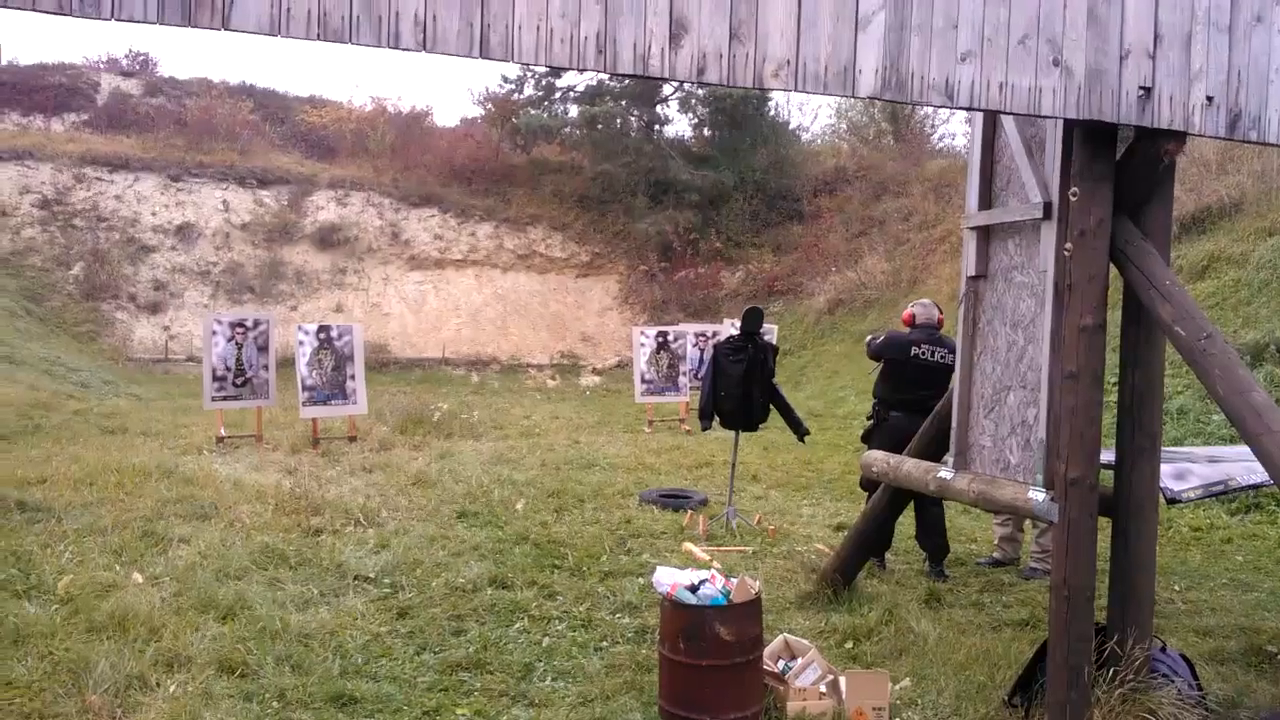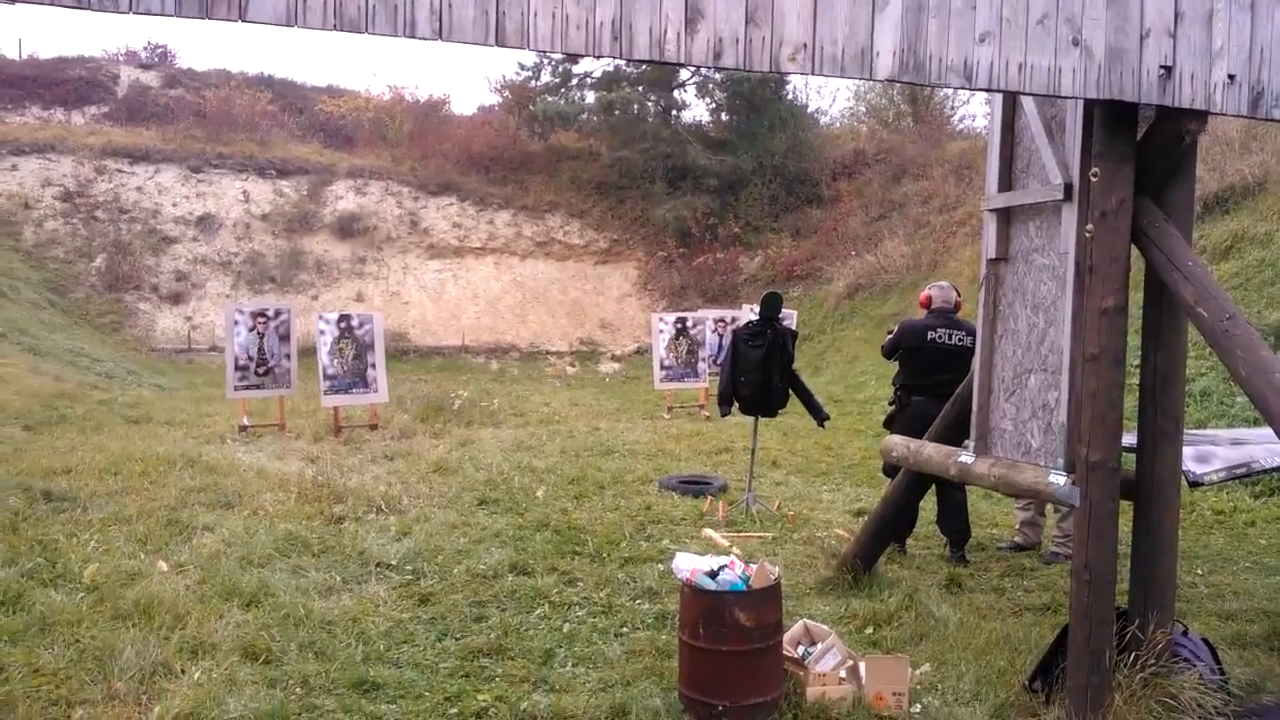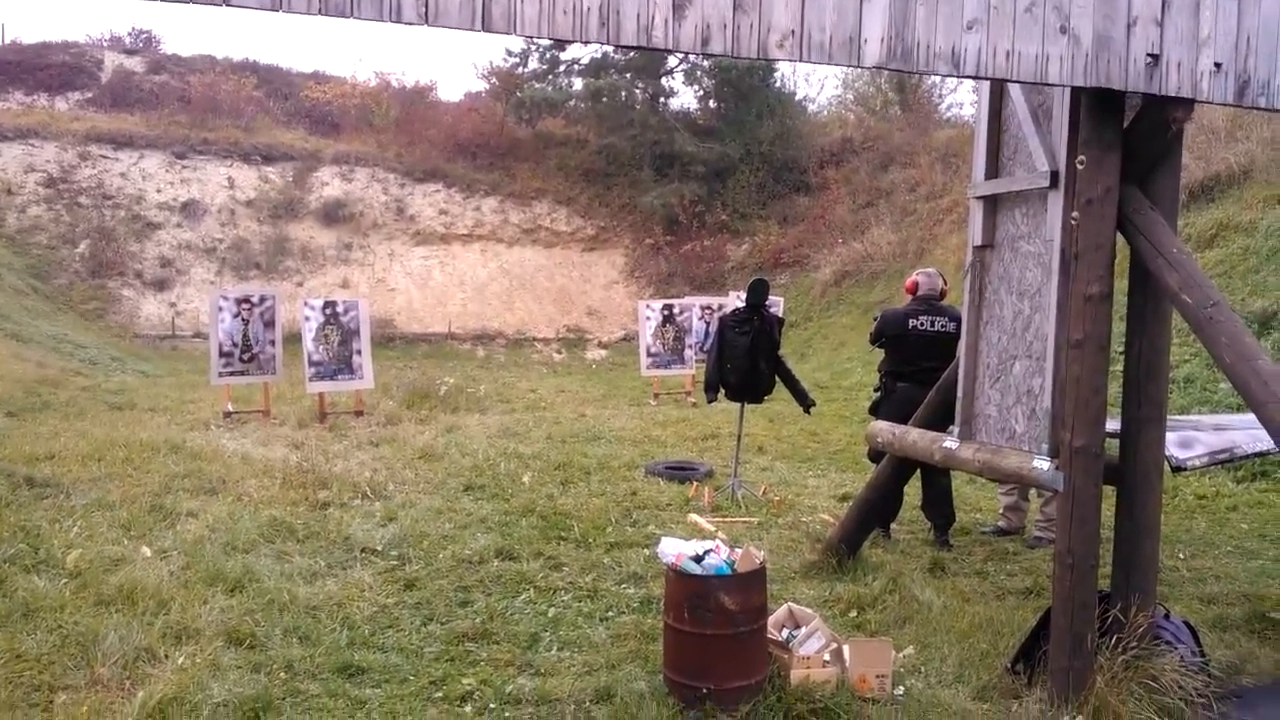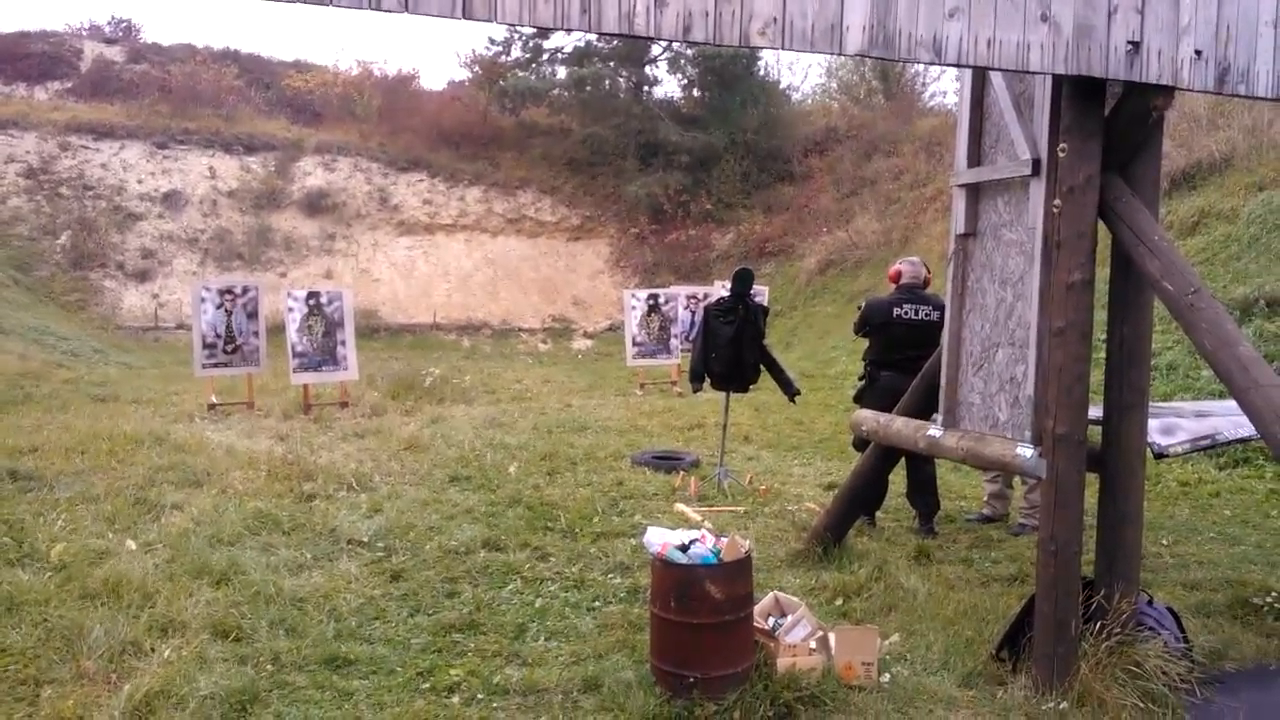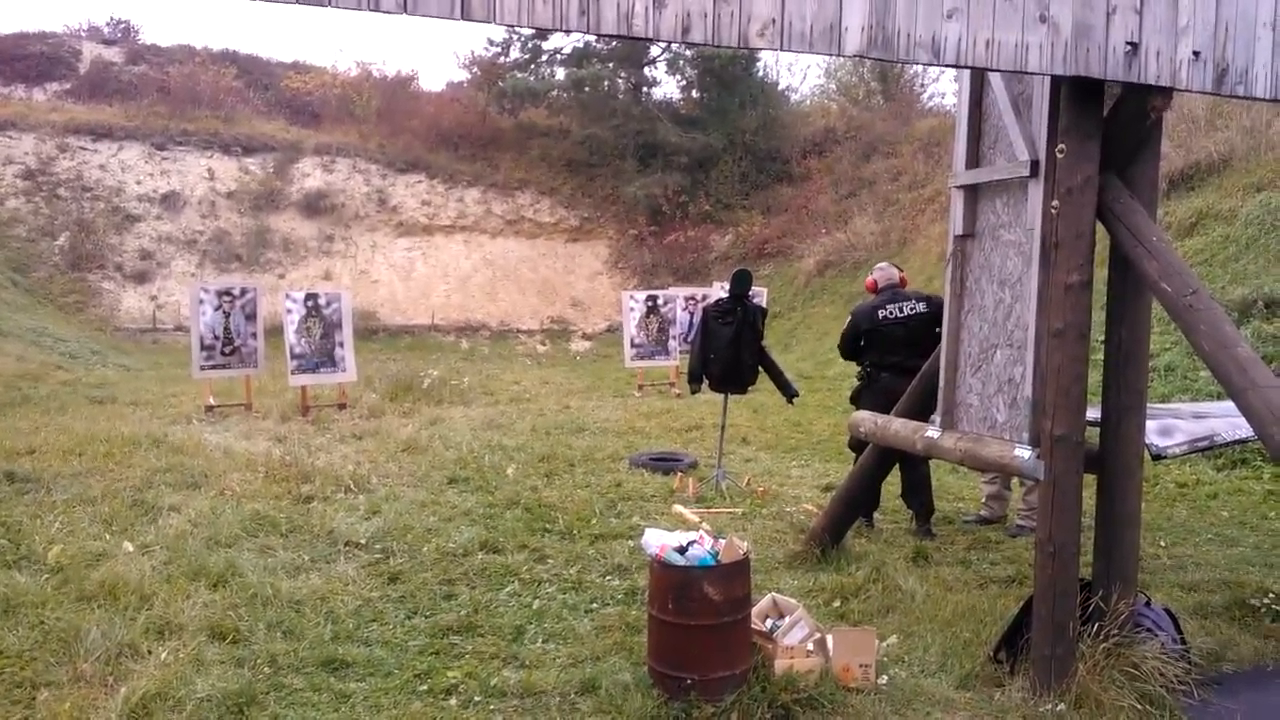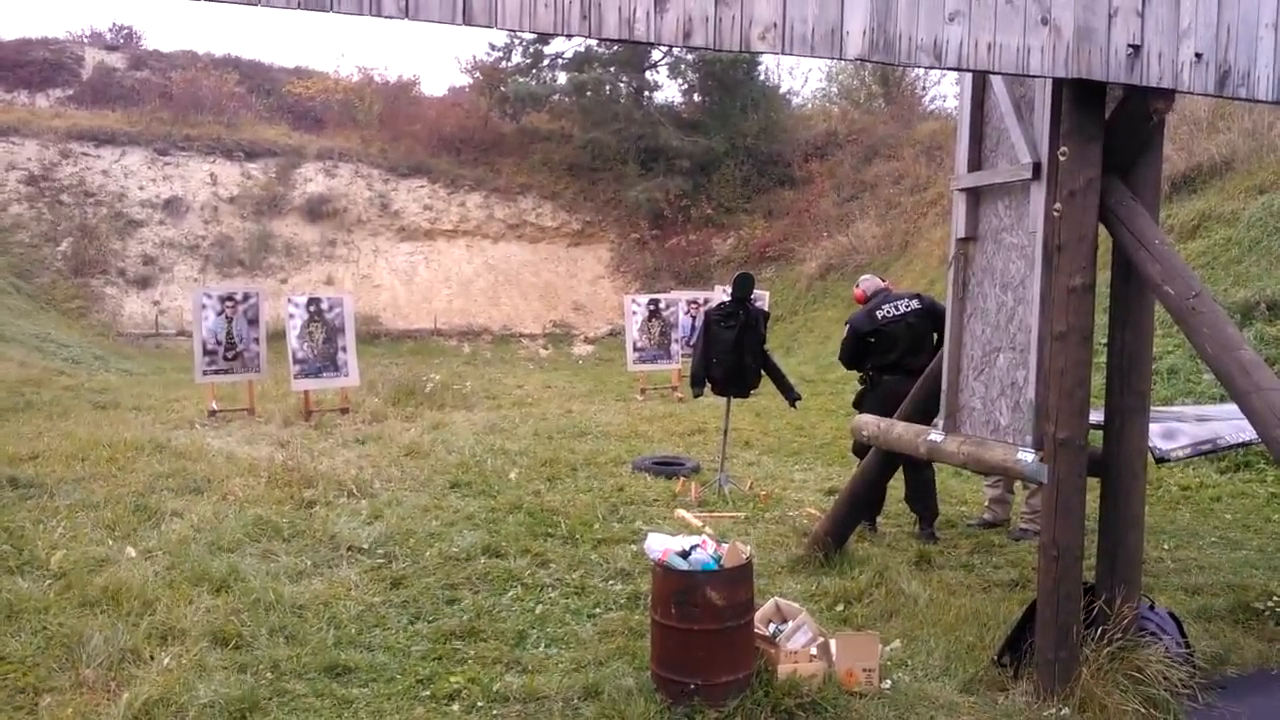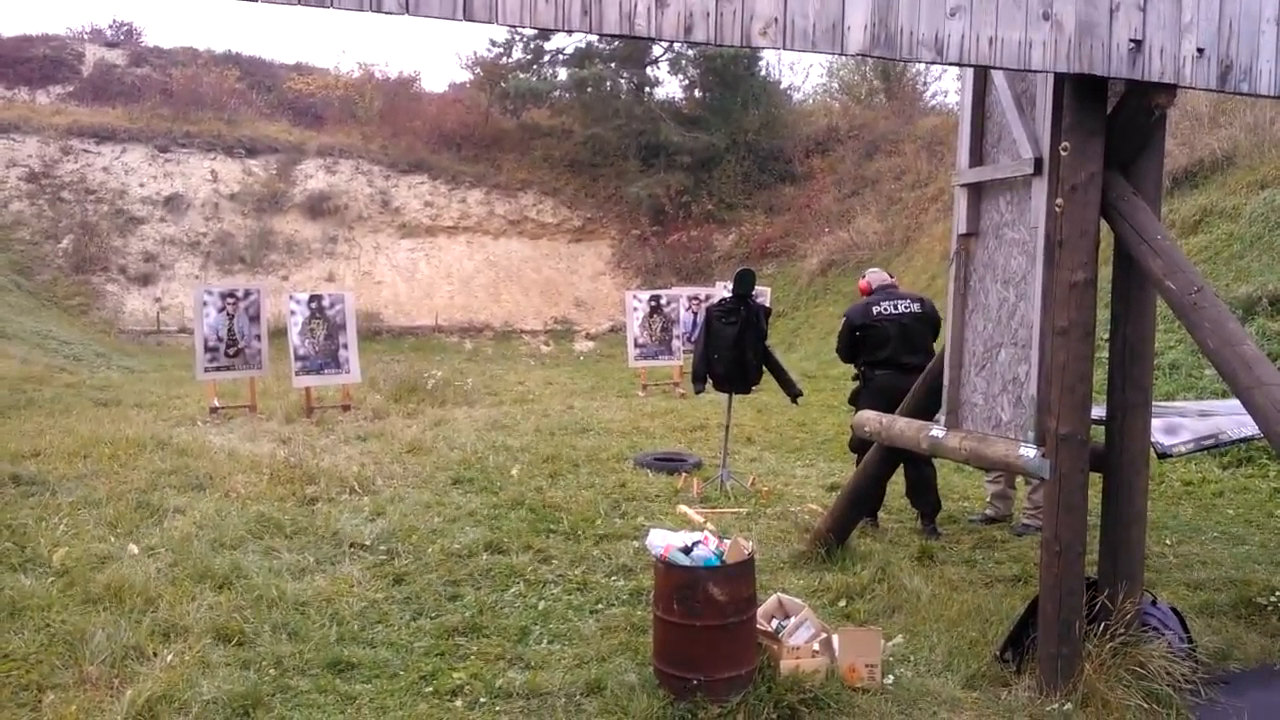
dt=0.7s
person 1, frame 1
left shoulder: (896, 341)
right shoulder: (950, 349)
left elbow: (873, 351)
right elbow: (941, 376)
left wrist: (873, 339)
left hip: (893, 424)
left knee: (881, 489)
right knee: (929, 494)
left ankle: (876, 554)
right ankle: (936, 561)
person 1, frame 2
left shoulder: (912, 328)
right shoulder: (970, 332)
left elbow: (888, 352)
right elbow: (968, 364)
left wrist: (893, 336)
left hip: (915, 409)
right knee: (952, 479)
left ankle: (897, 539)
right ankle: (957, 546)
person 1, frame 3
left shoulder: (894, 317)
right shoulder: (956, 319)
left elbow: (875, 340)
right elbow: (960, 353)
left hip: (899, 396)
right knee: (936, 464)
left ankle: (881, 524)
right ankle: (941, 530)
person 1, frame 4
left shoulder: (877, 306)
right shoulder: (940, 308)
left elbow: (859, 330)
left hip: (883, 385)
right knee: (921, 453)
left ankle: (867, 512)
right ankle: (926, 519)
person 1, frame 5
left shoulder: (863, 313)
right shoulder: (928, 303)
left elbow: (846, 350)
right wrist: (924, 351)
left hip: (879, 387)
left knee: (869, 451)
right knee: (915, 454)
left ankle: (864, 514)
right ankle: (923, 520)
person 1, frame 6
left shoulder: (860, 319)
right shoulder: (920, 302)
left elbow: (848, 360)
right wrist: (933, 360)
left hip: (883, 391)
left knee: (872, 455)
right knee: (919, 457)
left ankle: (867, 518)
right ankle: (927, 524)
person 1, frame 7
left shoulder: (858, 312)
right shoulder: (921, 304)
left elbow: (845, 353)
right elbow: (933, 332)
left hip: (879, 386)
right hip: (918, 385)
left knee: (870, 452)
right knee: (919, 453)
left ankle: (867, 514)
right ankle: (928, 519)
